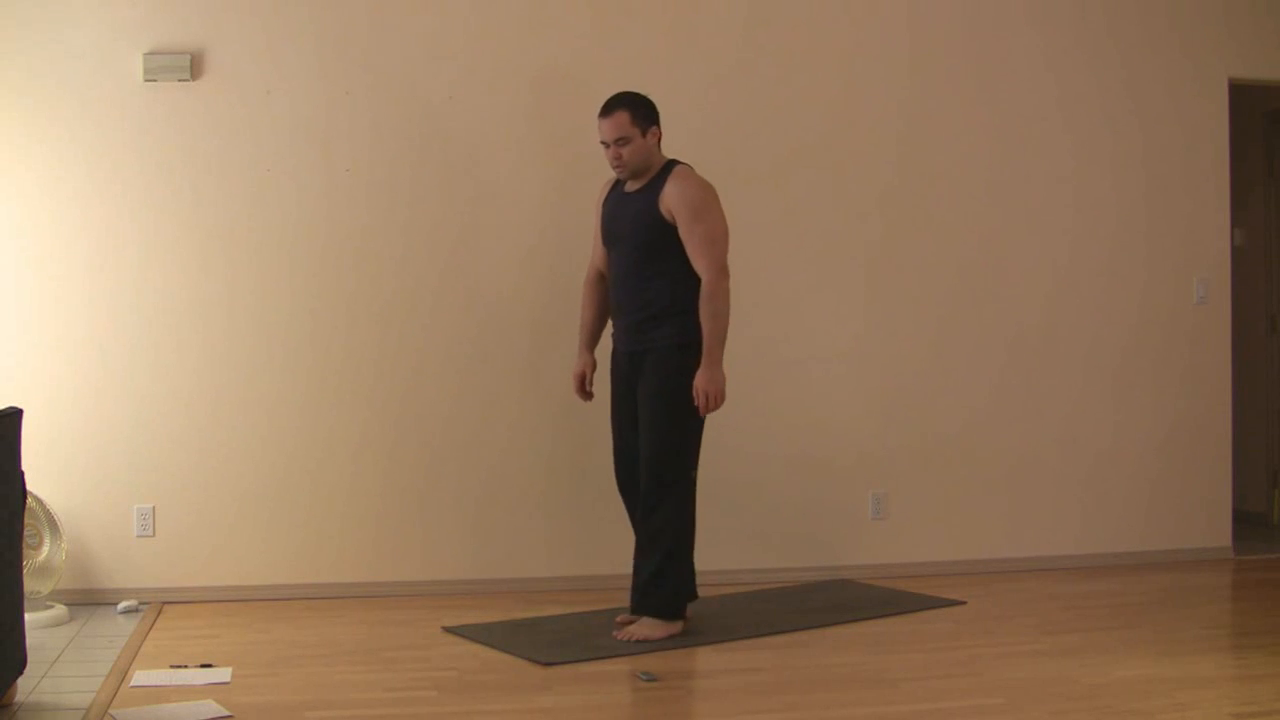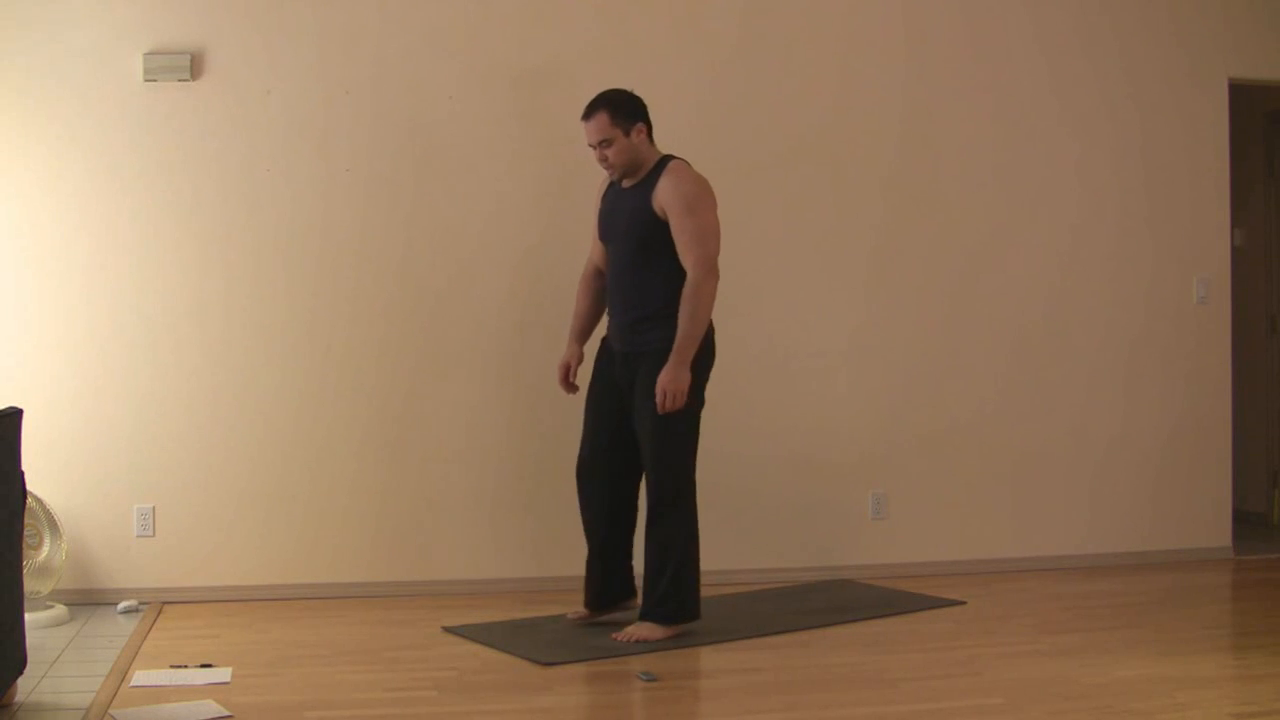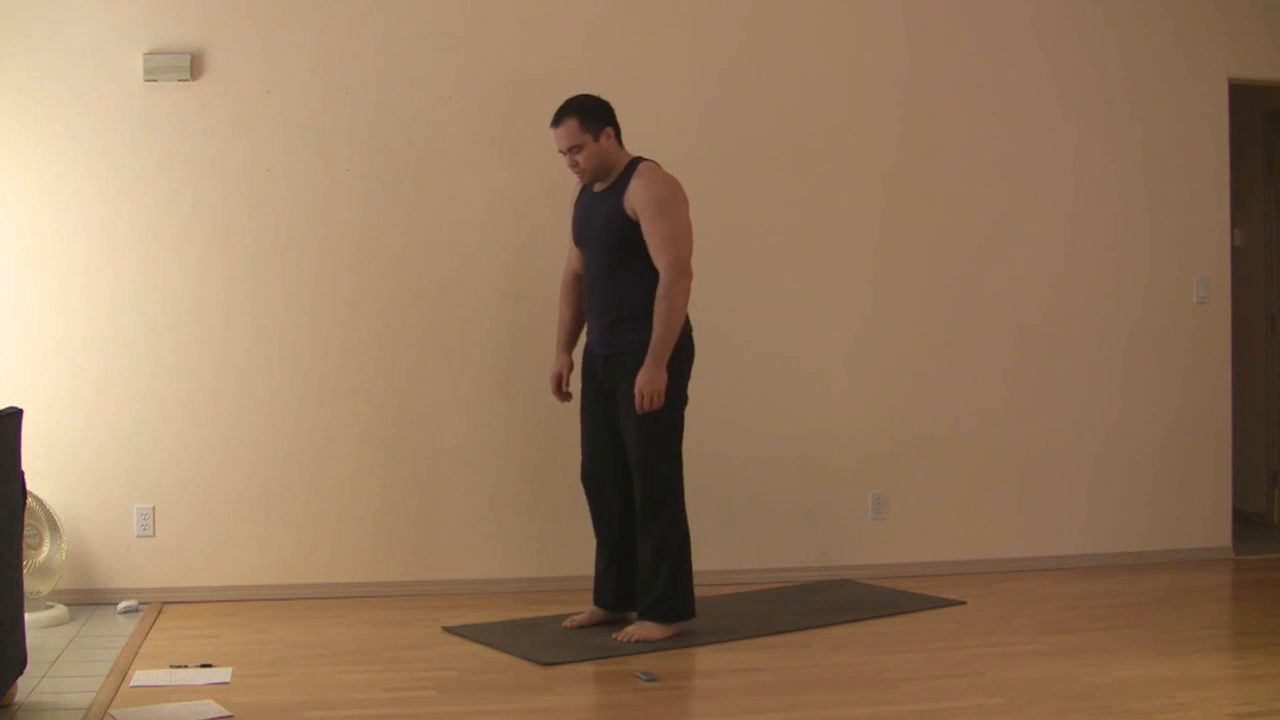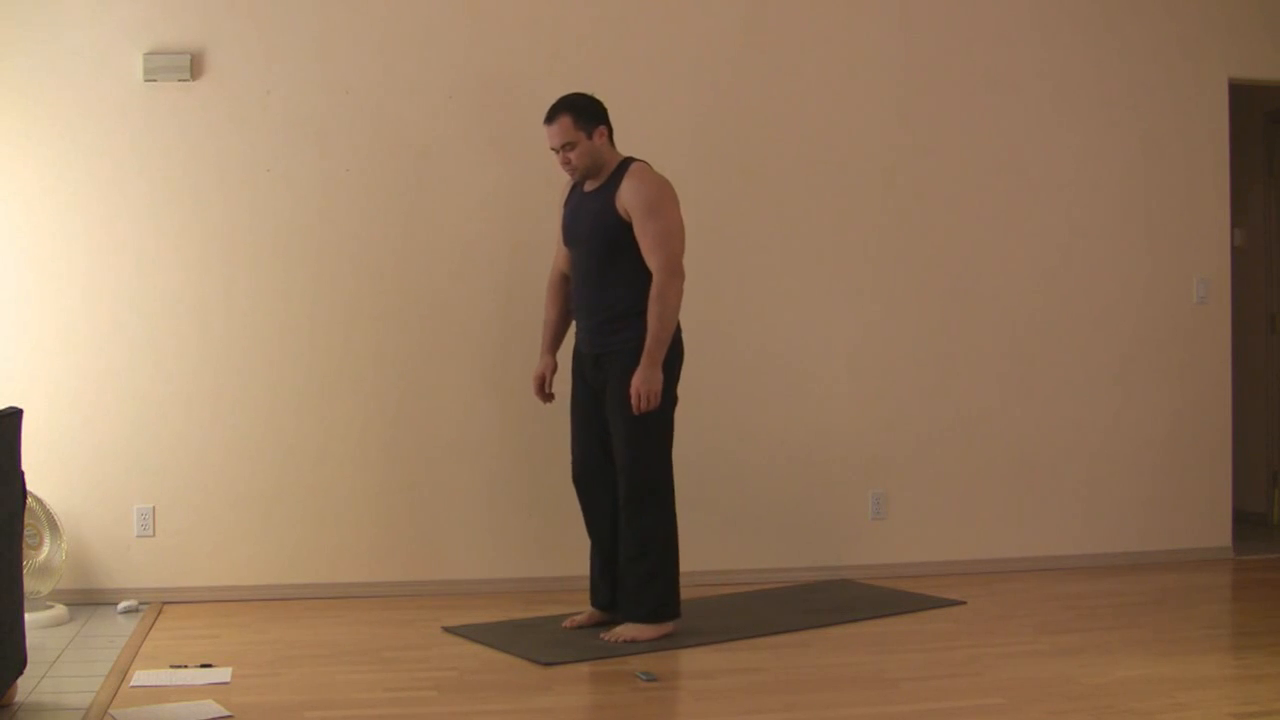
dt=0.5s
person 1, frame 1
left shoulder: (685, 189)
right shoulder: (610, 194)
left elbow: (714, 276)
right elbow: (599, 275)
left wrist: (712, 362)
right wrist: (586, 349)
left hip: (676, 352)
right hip: (630, 352)
left knee: (663, 477)
right knee: (633, 477)
left ankle: (663, 608)
right ankle: (658, 595)
person 1, frame 2
left shoulder: (680, 185)
right shoulder: (610, 191)
left elbow: (702, 275)
right elbow: (597, 271)
left wrist: (680, 362)
right wrist: (575, 342)
left hip: (667, 357)
right hip: (619, 351)
left knee: (666, 483)
right knee: (597, 469)
left ankle: (669, 610)
right ankle: (607, 591)
person 1, frame 3
left shoulder: (650, 187)
right shoulder: (585, 194)
left elbow: (675, 275)
right elbow: (575, 276)
left wrist: (657, 363)
right wrist: (564, 351)
left hip: (649, 357)
right hip: (602, 355)
left knee: (654, 481)
right knee: (602, 478)
left ankle: (665, 609)
right ankle: (616, 597)
person 1, frame 4
left shoulder: (642, 186)
right shoulder: (574, 193)
left elbow: (668, 276)
right elbow: (562, 276)
left wrist: (652, 364)
right wrist: (548, 351)
left hip: (638, 357)
right hip: (591, 355)
left knee: (641, 481)
right knee: (593, 479)
left ankle: (653, 610)
right ankle: (611, 599)
